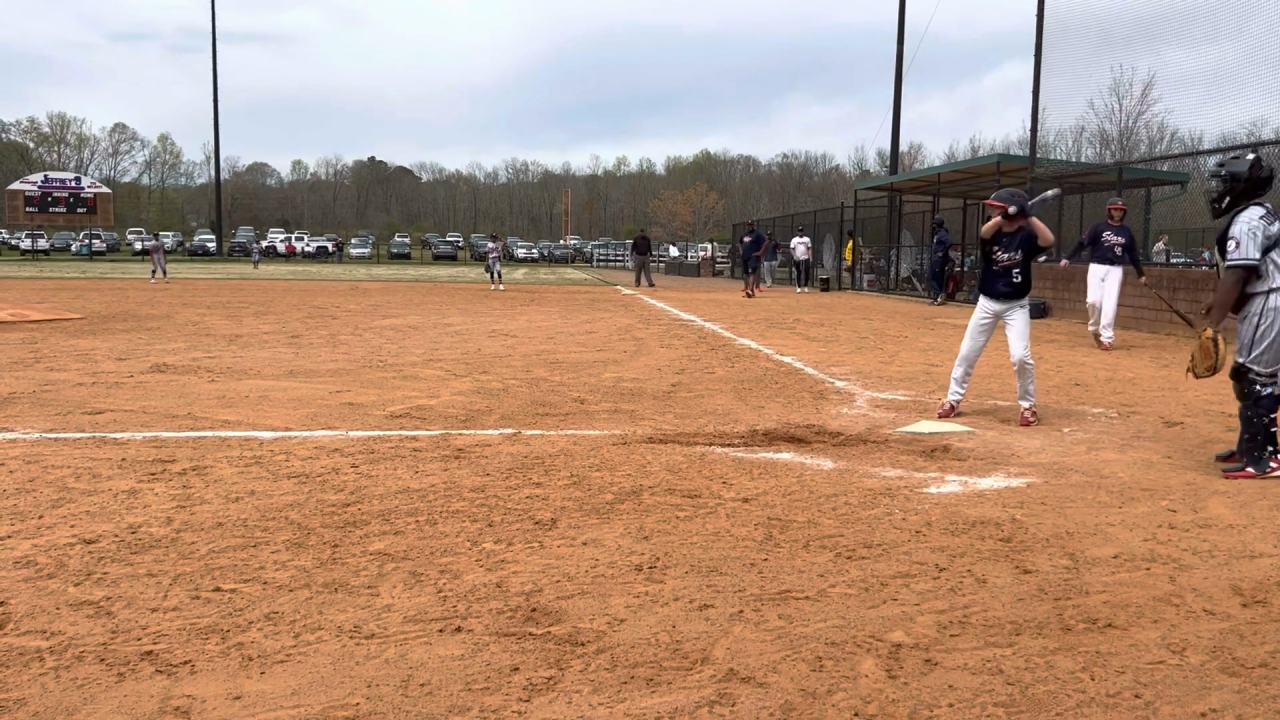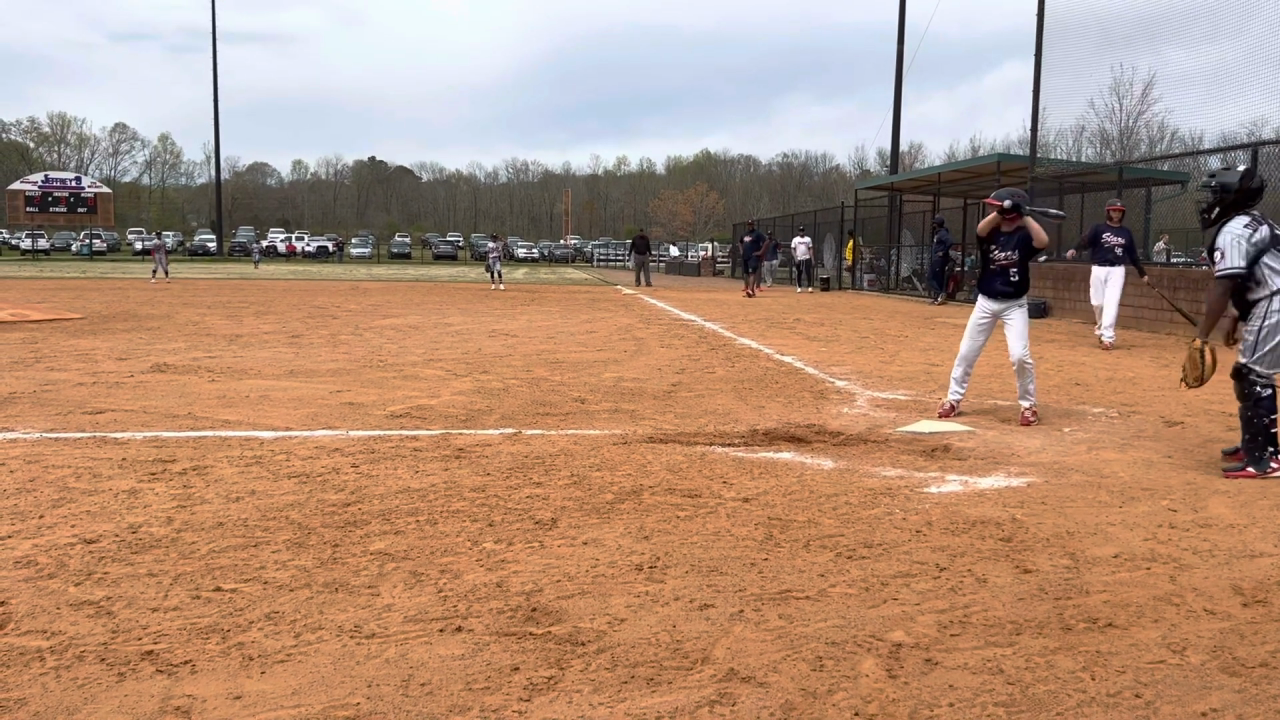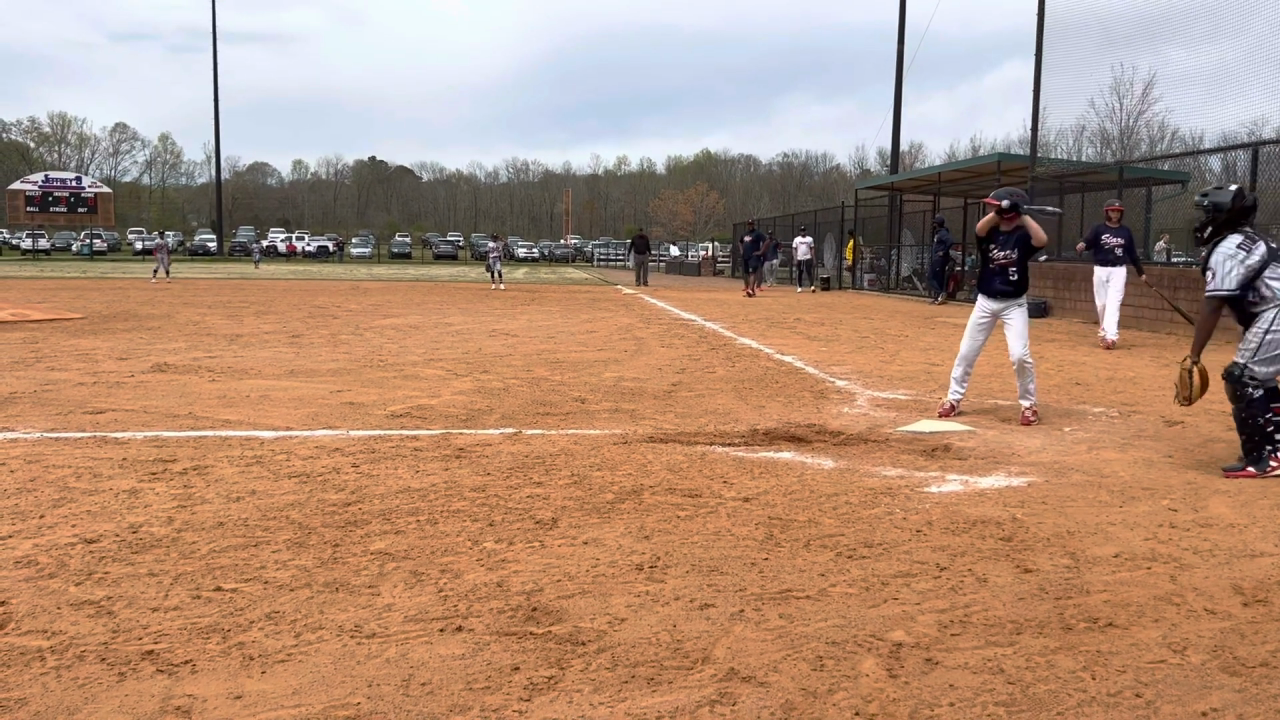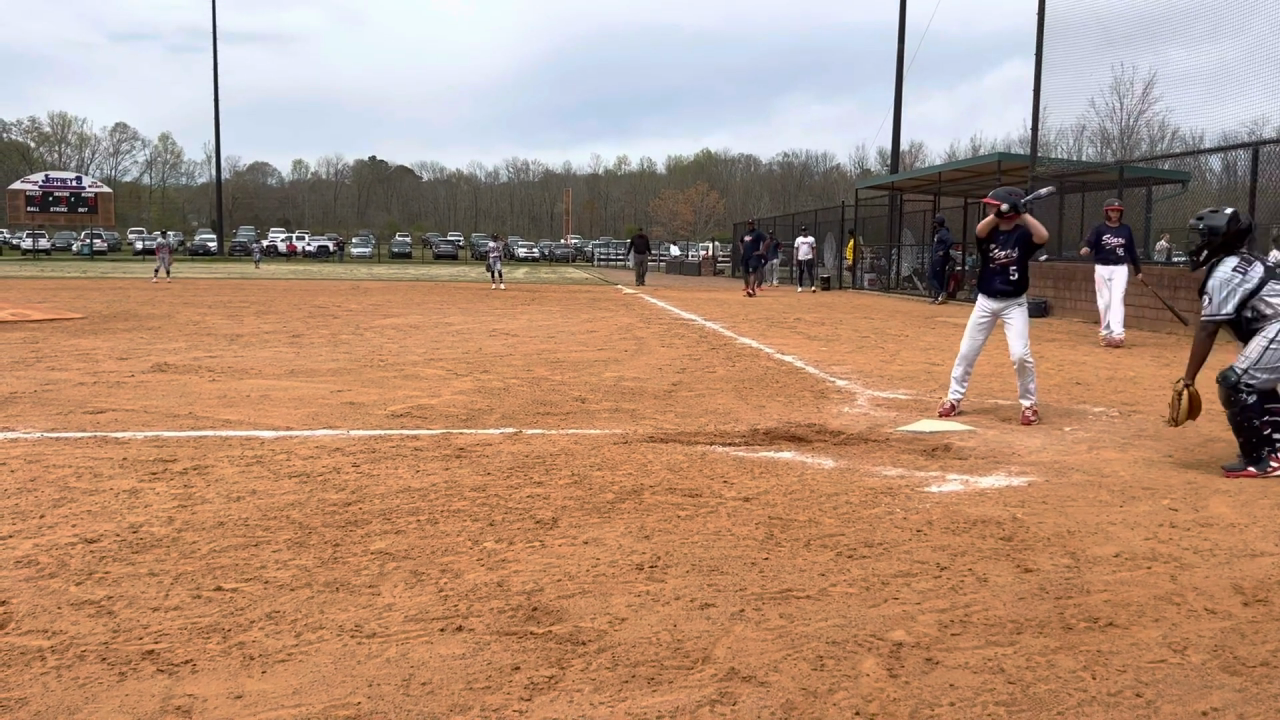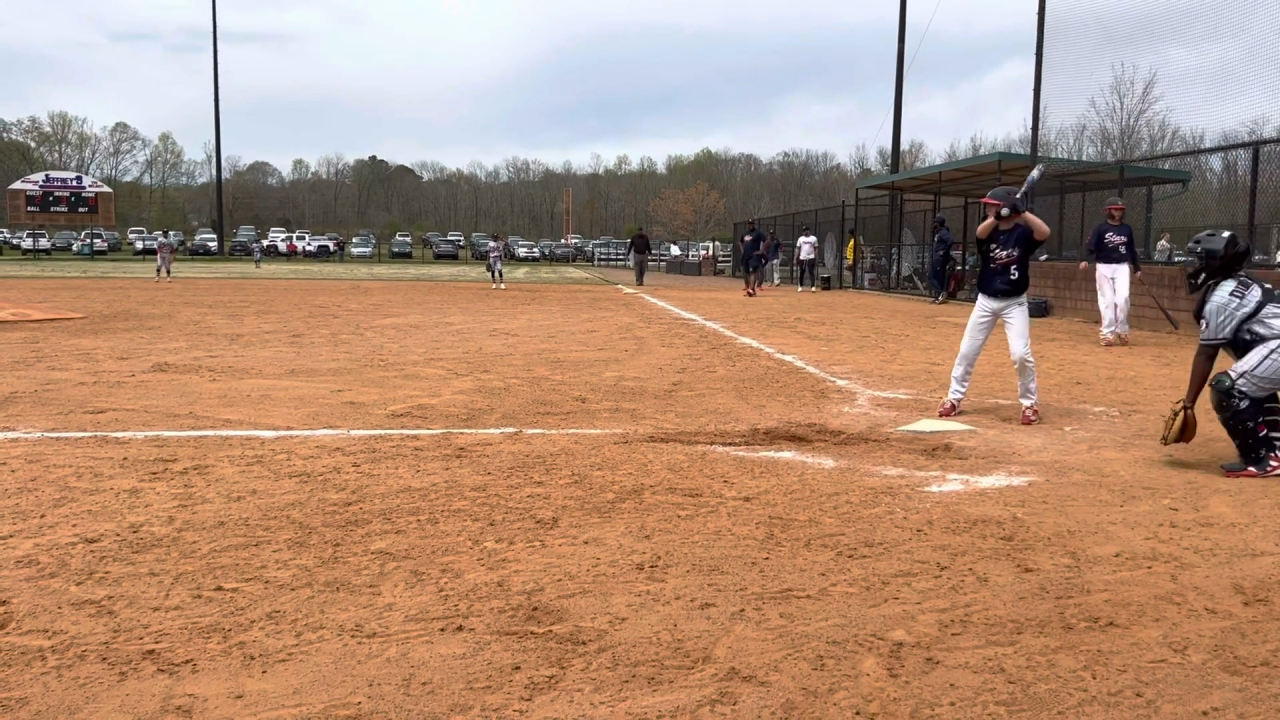
dt=0.1s
person 1, frame 1
left shoulder: (1247, 218)
left elbow: (1237, 275)
left wrist: (1213, 324)
right wrist: (1218, 301)
left knee: (1252, 377)
right ankle: (1251, 447)
person 1, frame 2
left shoulder: (1233, 230)
right shoulder: (1252, 223)
left elbow: (1222, 287)
left wrist: (1201, 337)
right wrist: (1239, 319)
left knee: (1251, 377)
person 1, frame 3
left shoulder: (1226, 249)
right shoulder: (1246, 239)
left elbow: (1212, 307)
left wrist: (1193, 356)
right wrist: (1247, 332)
left knee: (1242, 378)
person 1, frame 4
left shoulder: (1221, 275)
right shoulder: (1241, 263)
left elbow: (1206, 332)
left wrist: (1188, 379)
left knee: (1234, 383)
right knee: (1253, 381)
person 1, frame 5
left shoulder: (1219, 298)
right shoulder: (1237, 284)
left elbow: (1205, 355)
left wrist: (1188, 403)
left knee: (1226, 389)
right knee: (1249, 387)
person 2, frame 1
left shoulder: (1026, 236)
right shoulder: (992, 232)
left elbow: (1049, 240)
right elbow: (985, 232)
left wrist: (1028, 216)
right wrist: (1008, 216)
left hip: (1016, 306)
right hip: (987, 303)
left knee: (1021, 356)
right knee: (967, 353)
left ankle: (1028, 405)
right ankle: (953, 400)
person 2, frame 2
left shoulder: (1024, 237)
right shoulder: (991, 233)
left elbow: (1043, 241)
right elbow: (981, 229)
left wrist: (1023, 216)
right wrist: (1000, 212)
left hip: (1014, 305)
right hip: (985, 302)
left knee: (1020, 355)
right knee: (967, 352)
left ankle: (1028, 405)
right ankle: (953, 399)
person 2, frame 3
left shoulder: (1023, 236)
right shoulder: (990, 233)
left elbow: (1042, 240)
right elbow: (980, 228)
left wrist: (1021, 214)
right wrist: (999, 212)
left hip: (1014, 305)
right hip: (985, 302)
left knee: (1020, 355)
right knee: (967, 352)
left ankle: (1028, 404)
right ankle: (953, 399)
person 2, frame 4
left shoulder: (1023, 235)
right shoulder: (989, 233)
left elbow: (1043, 236)
right elbow: (980, 230)
left wrist: (1021, 213)
right wrist: (998, 214)
left hip: (1014, 304)
right hip: (985, 301)
left knee: (1020, 354)
right knee: (967, 351)
left ankle: (1029, 404)
right ankle: (953, 398)
person 2, frame 5
left shoulder: (1023, 233)
right shoulder: (989, 233)
left elbow: (1045, 232)
right elbow: (980, 232)
left wrist: (1022, 211)
right wrist: (998, 216)
left hip: (1014, 304)
right hip: (985, 301)
left knee: (1021, 354)
right knee: (967, 351)
left ankle: (1029, 404)
right ankle: (954, 398)
